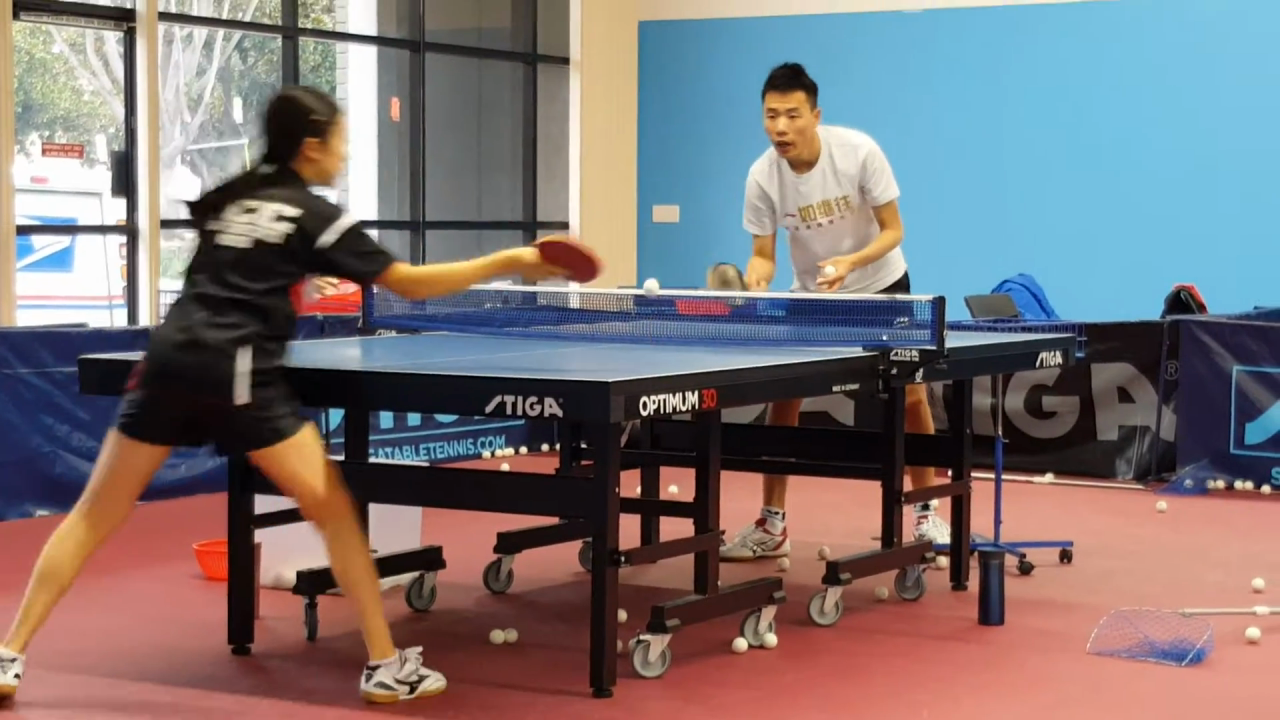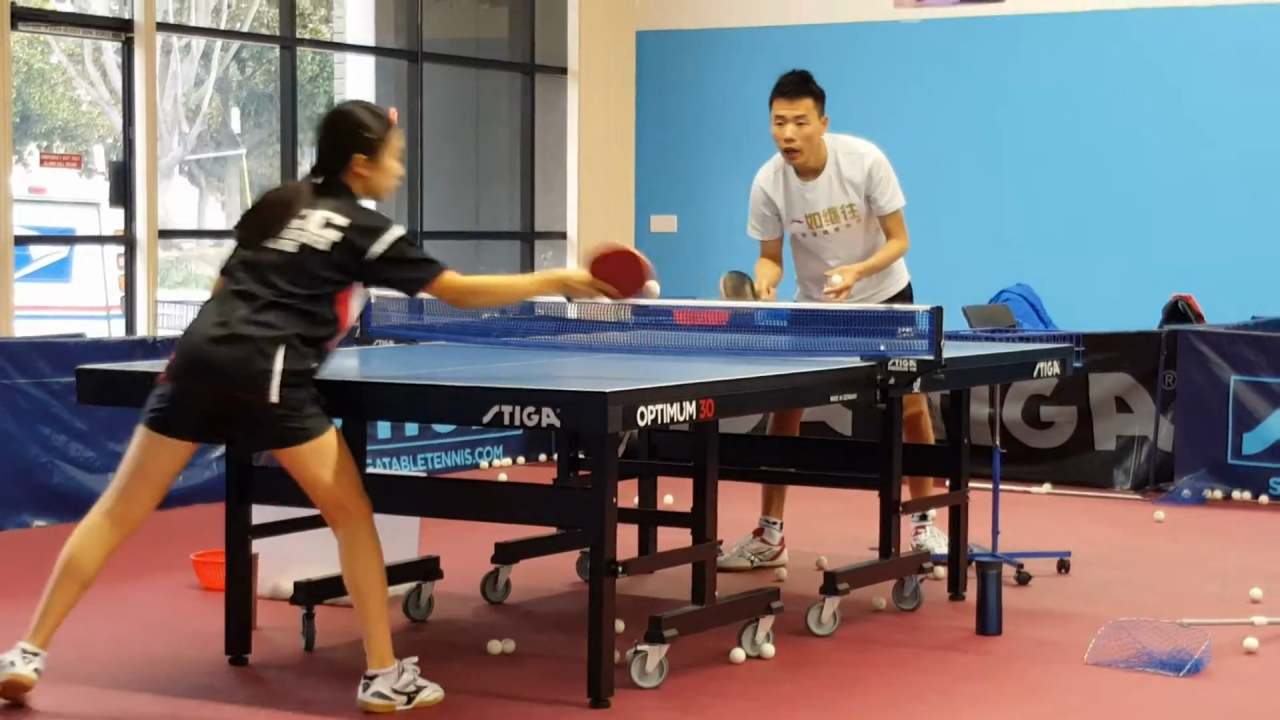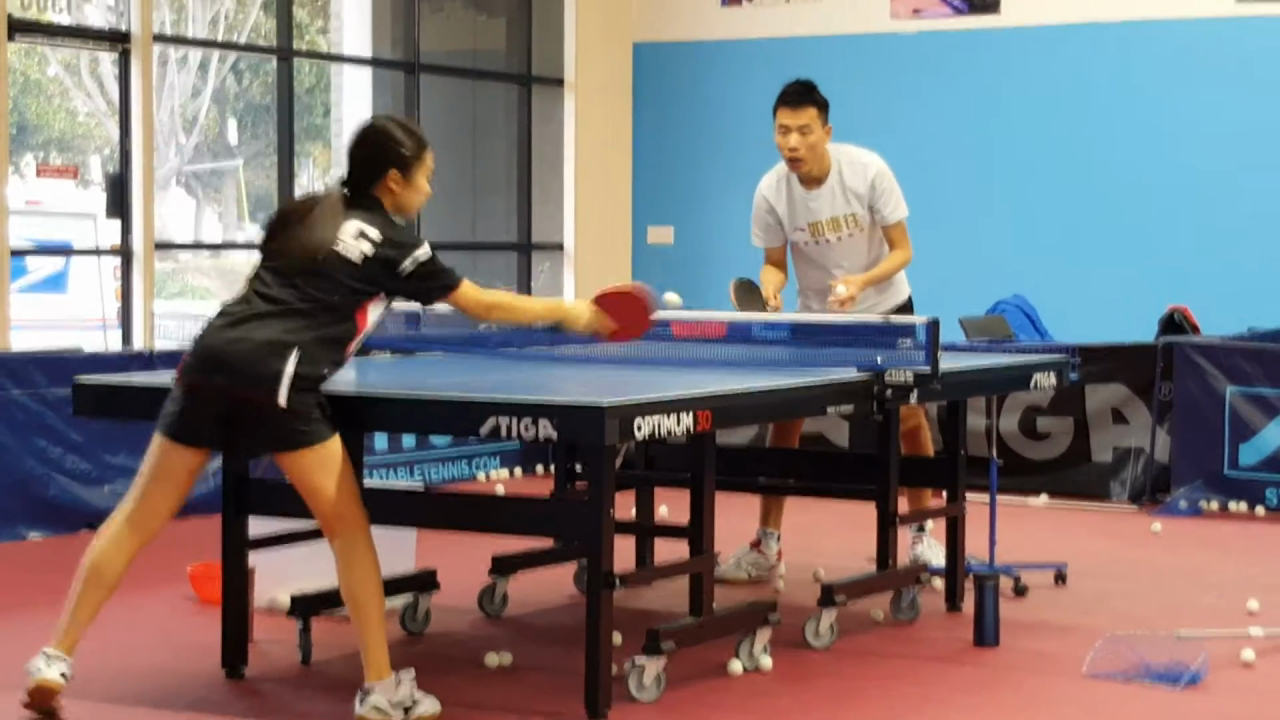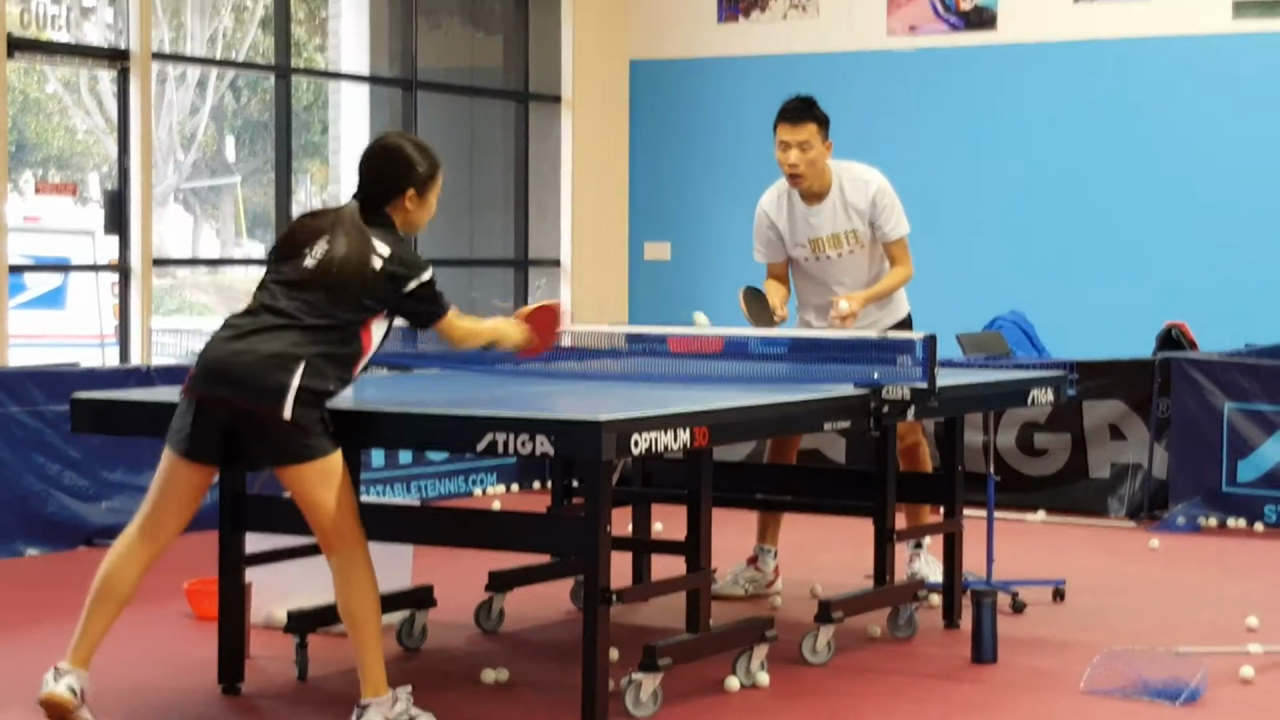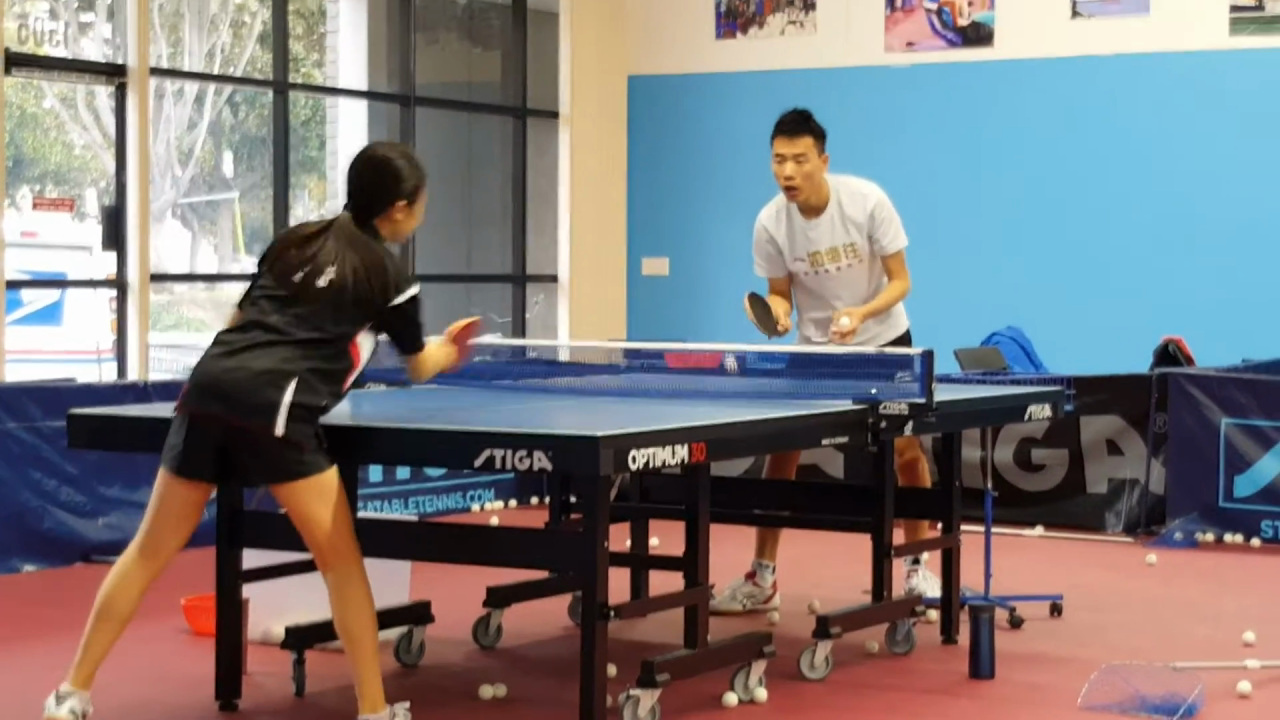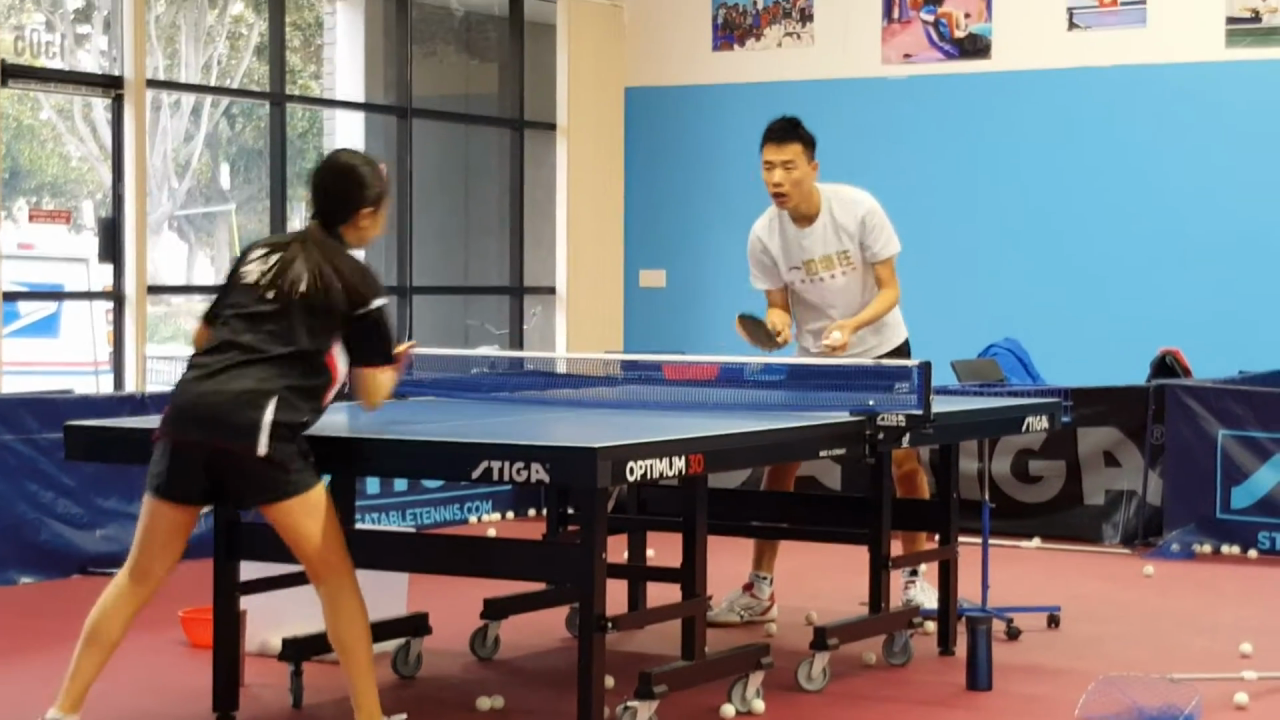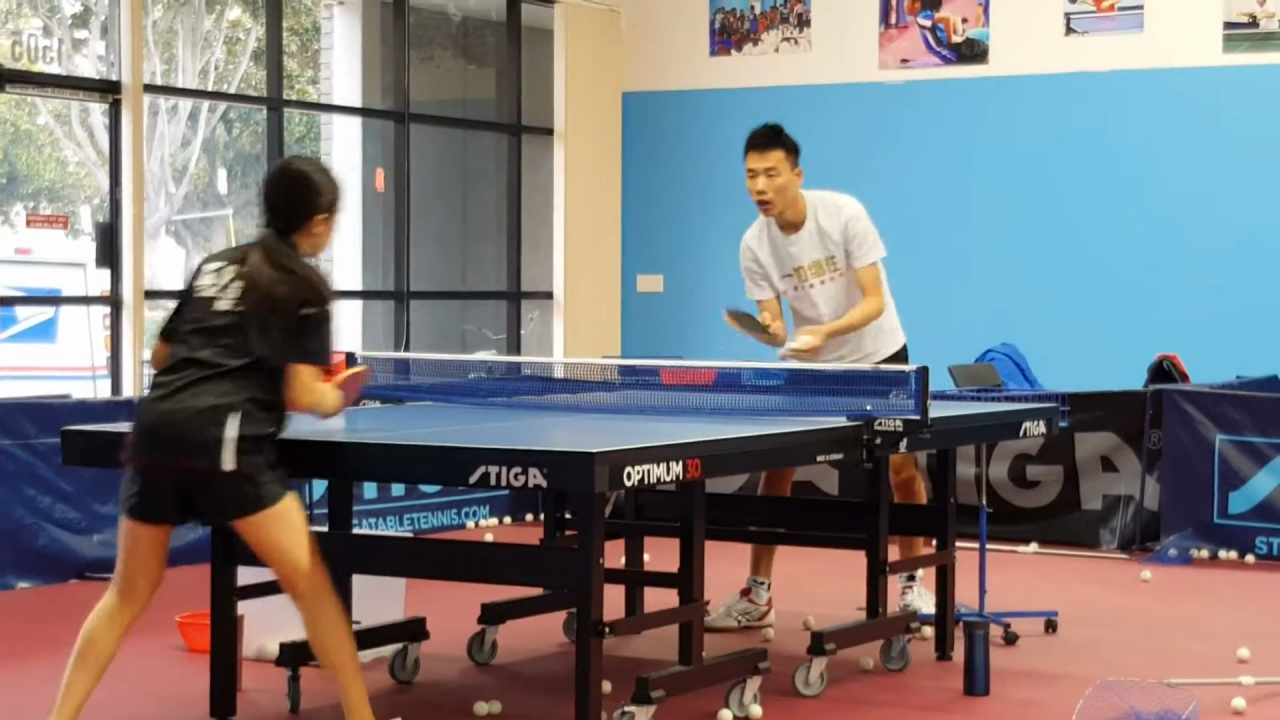
dt=0.1s
person 1, frame 1
left shoulder: (229, 200)
right shoulder: (319, 221)
right elbow: (414, 282)
right wrist: (512, 262)
left hip: (165, 364)
right hip: (237, 376)
left knee: (94, 516)
right knee: (335, 513)
right ankle: (386, 666)
person 1, frame 2
left shoulder: (276, 206)
right shoulder: (367, 230)
right elbow: (460, 292)
right wrist: (559, 281)
left hip: (199, 357)
right hip: (269, 377)
left knee: (117, 513)
right knee: (351, 516)
right ankle: (384, 675)
person 1, frame 3
left shoulder: (300, 216)
right shoulder: (393, 244)
right elbow: (481, 303)
right wrist: (560, 311)
left hip: (213, 360)
right hip: (278, 380)
left knee: (139, 514)
right knee: (348, 528)
left ankle: (55, 657)
person 1, frame 4
left shoulder: (307, 229)
right shoulder: (399, 261)
right elbow: (459, 334)
right wrist: (505, 330)
left hip: (217, 373)
right hip: (280, 394)
left knee: (151, 530)
right knee: (346, 545)
person 1, frame 5
left shoulder: (292, 240)
right shoulder: (388, 275)
right elbow: (425, 363)
right wrist: (447, 349)
left hip: (210, 390)
right hip: (275, 409)
left knee: (149, 550)
right knee: (341, 560)
person 1, frame 6
left shoulder: (257, 256)
right shoulder: (356, 283)
right elbow: (372, 393)
right wrist: (390, 370)
left hip: (189, 415)
right hip: (257, 428)
left knee: (141, 574)
right knee: (333, 573)
person 1, frame 7
left shoulder: (212, 267)
right shoulder: (305, 288)
right elbow: (306, 395)
right wrist: (336, 398)
left hip: (155, 434)
right hip: (224, 444)
left knee: (131, 593)
right knee: (310, 584)
person 2, frame 1
left shoulder: (859, 151)
right shoulder: (762, 176)
left elbow: (893, 231)
right elbow: (763, 254)
left wrist: (850, 262)
right wrist: (756, 280)
left hip: (880, 285)
right hip: (811, 295)
left knee: (910, 394)
right knee: (783, 396)
left ankle: (926, 511)
right ankle: (772, 524)
person 2, frame 2
left shoulder: (866, 159)
right shoulder: (767, 183)
left elbow: (899, 240)
right elbow: (772, 257)
left wrist: (857, 271)
right wrist: (764, 283)
left hip: (884, 294)
right hip: (814, 305)
left knee: (911, 405)
right knee: (785, 406)
left ankle: (924, 522)
right ankle: (770, 534)
person 2, frame 3
left shoulder: (869, 170)
right shoulder: (770, 193)
left elbow: (902, 250)
right elbow: (774, 263)
left wrist: (860, 282)
right wrist: (770, 290)
left hip: (884, 307)
right hip: (816, 315)
left knee: (910, 416)
right knee: (784, 418)
left ankle: (921, 533)
right ankle: (767, 546)
person 2, frame 4
left shoulder: (870, 187)
right shoulder: (771, 208)
left elbow: (903, 266)
right elbow: (777, 276)
left wrist: (862, 298)
right wrist: (774, 302)
left hip: (883, 323)
right hip: (815, 331)
left knee: (908, 434)
right knee: (783, 434)
left ankle: (919, 550)
right ankle: (764, 562)
person 2, frame 5
left shoulder: (868, 200)
right shoulder: (769, 224)
left elbow: (900, 281)
right elbow: (780, 293)
left wrist: (860, 314)
right wrist: (778, 312)
left hip: (883, 338)
right hip: (815, 346)
left knee: (907, 449)
right knee: (781, 450)
left ankle: (918, 566)
right ankle: (763, 577)
person 2, frame 6
left shoulder: (859, 207)
right shoulder: (763, 235)
left elbow: (891, 290)
right elbow: (779, 306)
left wrist: (850, 325)
right wrist: (776, 324)
left hip: (880, 348)
right hip: (814, 358)
left knee: (906, 460)
right knee: (780, 462)
left ankle: (915, 578)
right ankle: (760, 588)
person 2, frame 7
left shoulder: (844, 212)
right shoulder: (754, 245)
left elbow: (874, 302)
right elbow: (774, 327)
left wrist: (825, 332)
right wrist: (768, 329)
left hip: (878, 355)
right hip: (813, 367)
left knee: (902, 468)
right knee: (776, 465)
left ankle: (912, 584)
right ankle: (757, 594)
